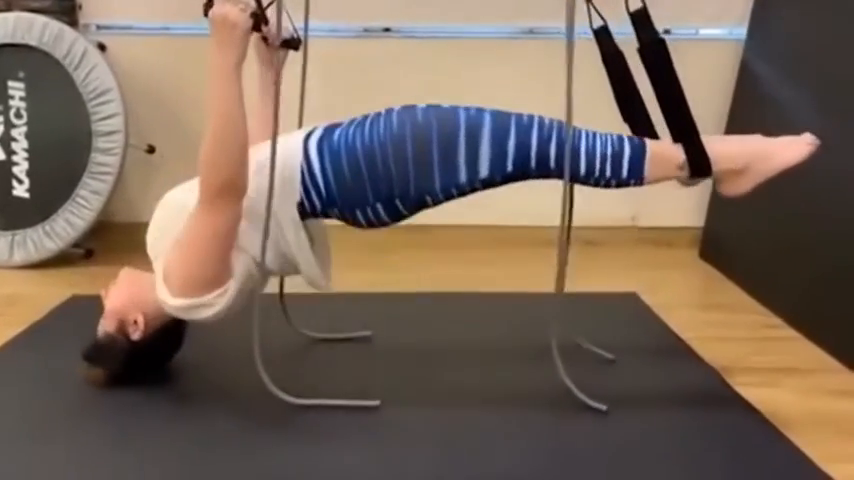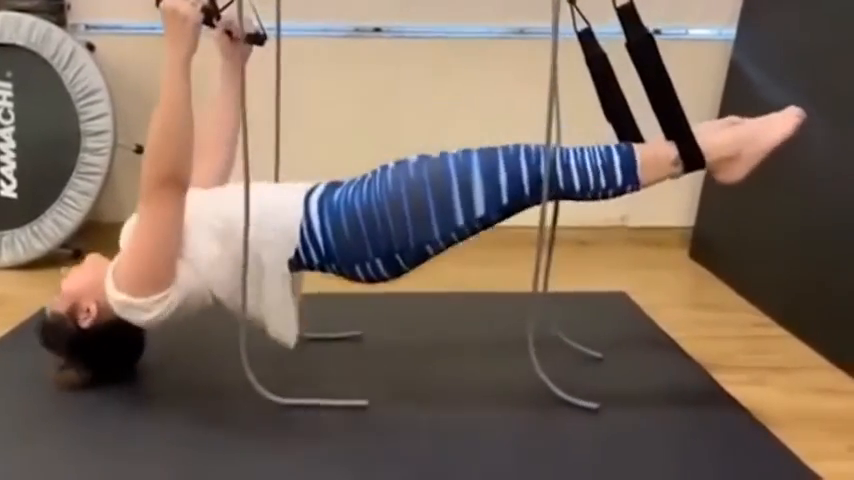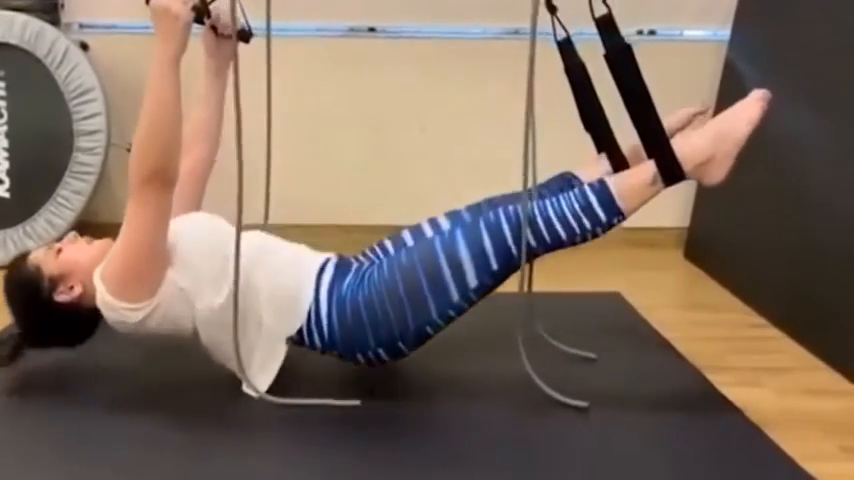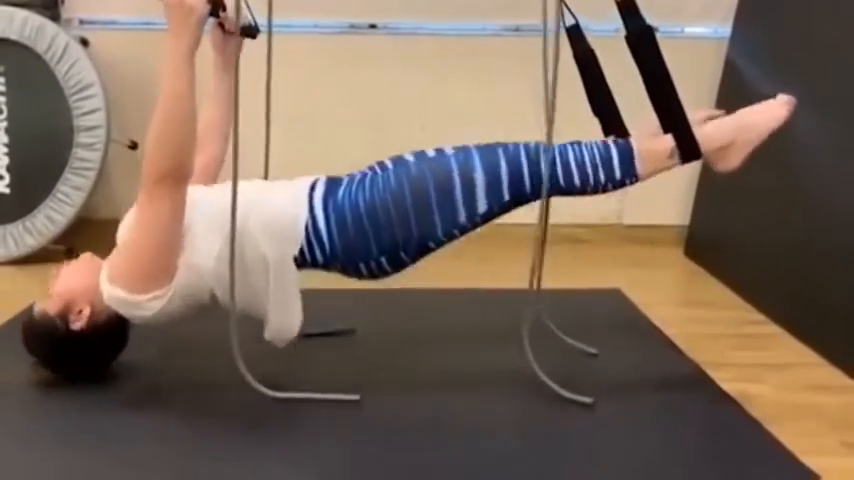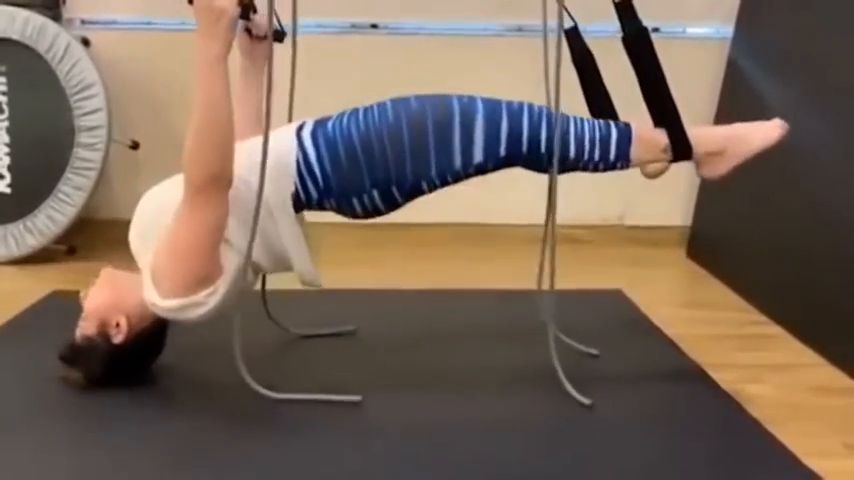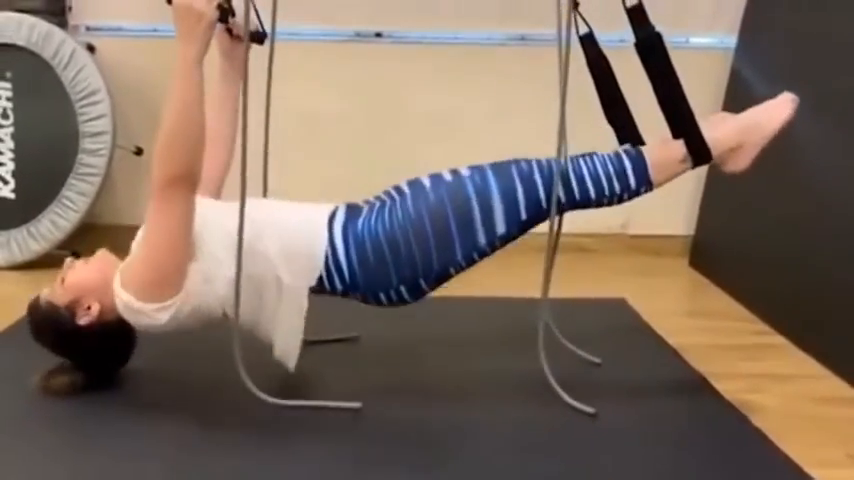
dt=0.5s
person 1, frame 1
left shoulder: (171, 254)
right shoulder: (185, 288)
left elbow: (250, 166)
right elbow: (228, 187)
left wrist: (269, 70)
left hip: (342, 165)
left knee: (534, 147)
right knee: (535, 144)
left ankle: (703, 153)
right ankle: (713, 157)
person 1, frame 2
left shoulder: (141, 267)
right shoulder: (136, 289)
left elbow: (209, 165)
right elbow: (165, 178)
left wrist: (233, 69)
left hip: (341, 219)
right hip: (344, 232)
left knee: (527, 170)
right knee: (528, 169)
left ankle: (688, 146)
right ankle: (711, 151)
person 1, frame 3
left shoulder: (151, 253)
right shoulder: (125, 291)
left elbow: (192, 162)
right elbow: (152, 175)
left wrist: (217, 68)
left hip: (342, 286)
right hip: (349, 313)
left knee: (516, 215)
right knee: (518, 228)
left ankle: (643, 154)
right ankle: (686, 158)
person 1, frame 4
left shoulder: (133, 270)
right shoulder: (132, 286)
left elbow: (205, 164)
right elbow: (165, 173)
left wrist: (225, 64)
left hip: (333, 214)
right hip: (348, 223)
left knee: (520, 166)
right knee: (521, 168)
left ankle: (682, 140)
right ankle: (702, 142)
person 1, frame 5
left shoulder: (155, 254)
right shoulder: (173, 288)
left elbow: (237, 163)
right elbow: (214, 181)
left wrist: (252, 61)
left hip: (330, 160)
left knee: (519, 136)
right knee: (524, 129)
left ankle: (665, 143)
right ankle: (694, 143)
person 1, frame 6
left shoulder: (144, 274)
right shoulder: (145, 291)
left elbow: (209, 166)
right elbow: (175, 177)
left wrist: (231, 65)
left hip: (356, 240)
right hip: (364, 254)
left knee: (543, 178)
right knee: (543, 182)
left ankle: (683, 144)
right ankle: (712, 145)
